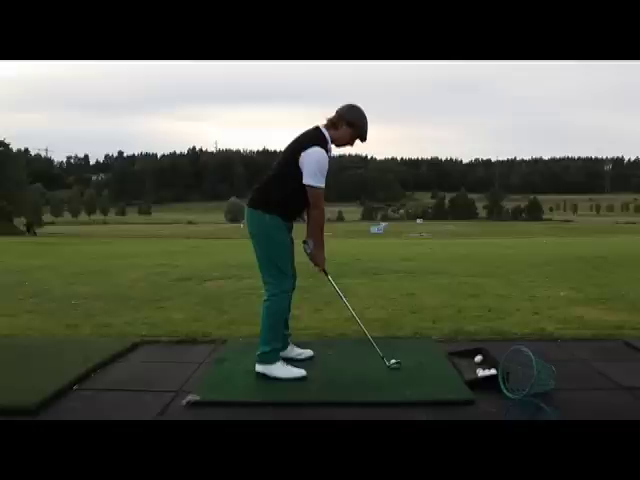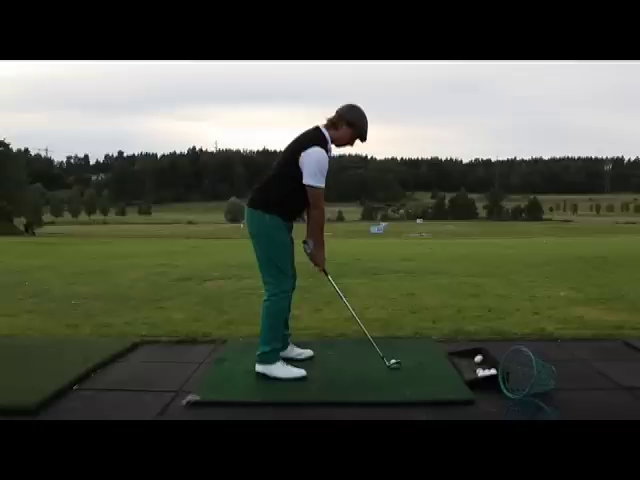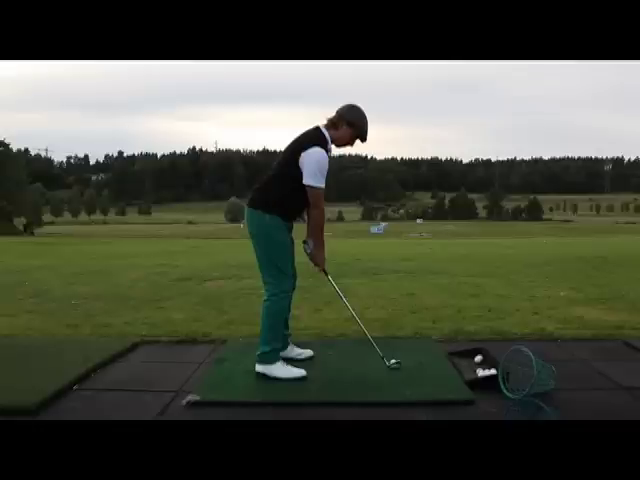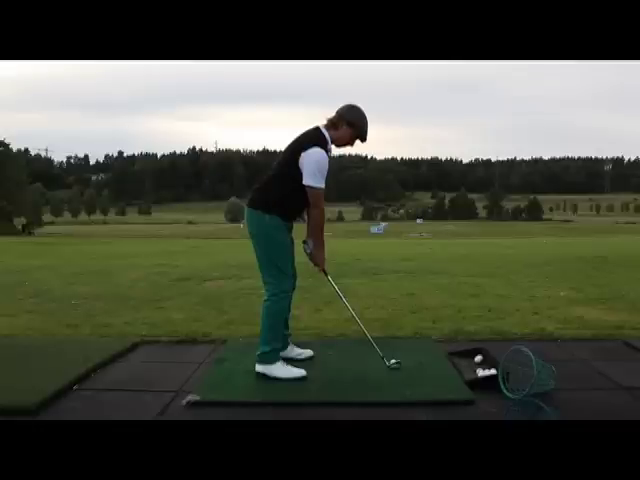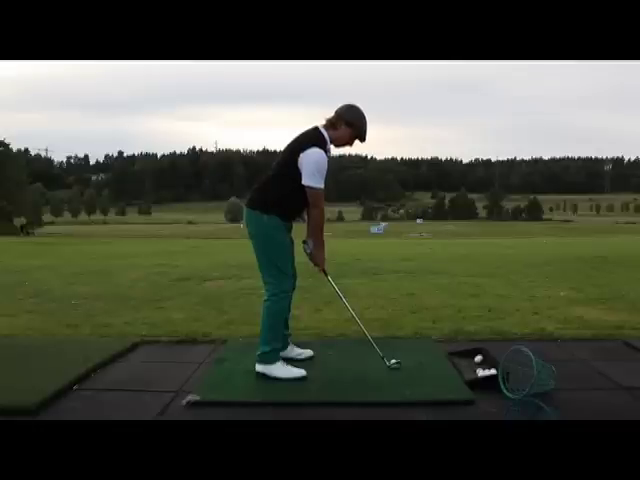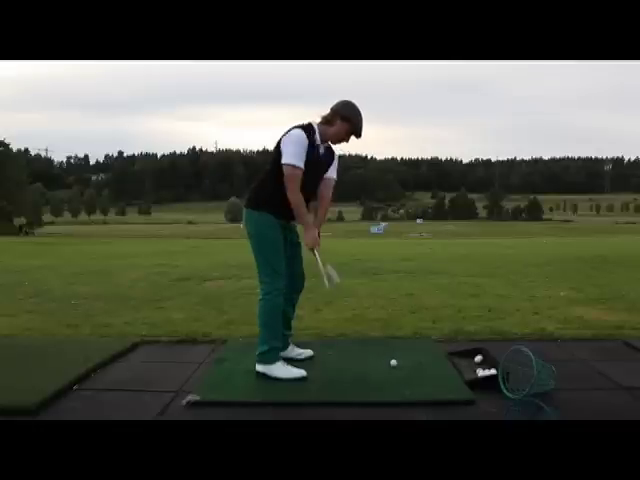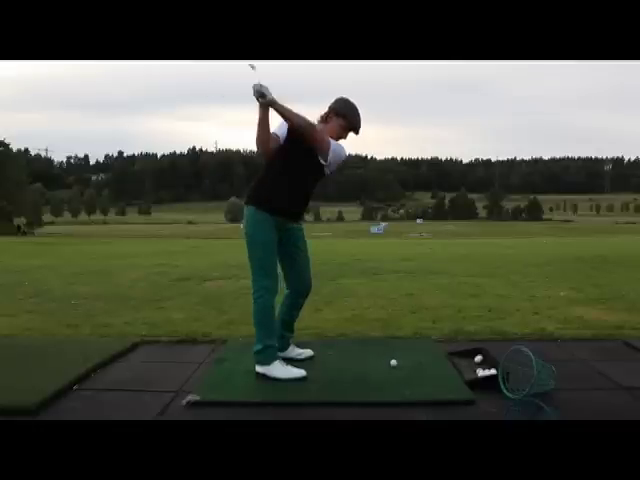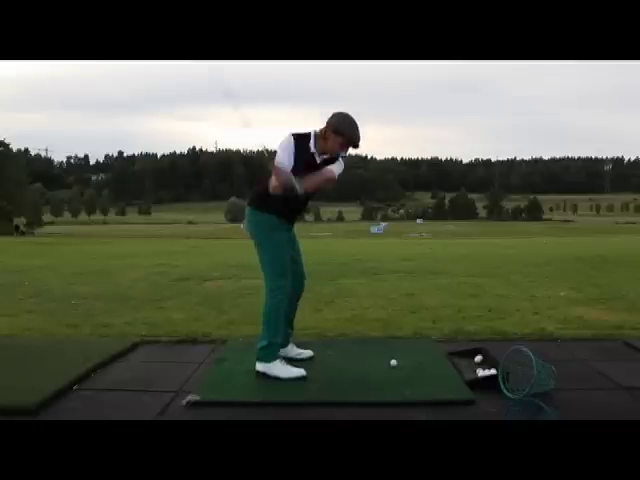
dt=0.3s
person 1, frame 1
left shoulder: (315, 141)
right shoulder: (317, 151)
left elbow: (310, 202)
right elbow: (316, 206)
left wrist: (309, 238)
right wrist: (318, 249)
left hip: (275, 217)
right hip: (267, 216)
left knee: (286, 282)
right knee: (279, 286)
left ankle: (280, 344)
right ankle: (267, 359)
person 1, frame 2
left shoulder: (315, 141)
right shoulder: (317, 151)
left elbow: (310, 201)
right elbow: (317, 205)
left wrist: (310, 238)
right wrist: (318, 248)
left hip: (275, 216)
right hip: (267, 217)
left knee: (287, 282)
right knee: (279, 286)
left ankle: (281, 344)
right ankle: (267, 359)
person 1, frame 3
left shoulder: (315, 141)
right shoulder: (317, 151)
left elbow: (311, 201)
right elbow: (317, 206)
left wrist: (310, 238)
right wrist: (319, 249)
left hip: (275, 217)
right hip: (267, 217)
left knee: (287, 282)
right knee: (279, 287)
left ankle: (281, 344)
right ankle: (267, 359)
person 1, frame 4
left shoulder: (315, 141)
right shoulder: (317, 151)
left elbow: (310, 202)
right elbow: (316, 206)
left wrist: (310, 238)
right wrist: (318, 248)
left hip: (275, 216)
right hip: (267, 216)
left knee: (287, 282)
right knee: (279, 287)
left ankle: (281, 344)
right ankle: (267, 359)
person 1, frame 5
left shoulder: (316, 143)
right shoulder: (315, 151)
left elbow: (313, 202)
right elbow: (316, 206)
left wrist: (310, 239)
right wrist: (319, 248)
left hip: (275, 217)
right hip: (265, 216)
left knee: (287, 282)
right knee: (279, 286)
left ankle: (281, 344)
right ankle: (267, 358)
person 1, frame 6
left shoulder: (330, 155)
right shoulder: (299, 136)
left elbow: (324, 195)
right elbow: (292, 188)
left wrist: (314, 229)
right wrist: (308, 228)
left hip: (283, 220)
right hip: (263, 215)
left knee: (294, 282)
right knee: (275, 286)
left ankle: (281, 343)
right ankle: (267, 358)
person 1, frame 7
left shoulder: (337, 152)
right shoulder: (290, 128)
left elbow: (307, 129)
right elbow: (264, 146)
left wrist: (273, 103)
right wrist: (264, 107)
left hip: (291, 222)
right hip: (261, 214)
left knee: (301, 286)
right knee: (266, 286)
left ankle: (281, 344)
right ankle: (266, 359)
person 1, frame 8
left shoulder: (335, 162)
right shoulder: (293, 142)
left elbow: (319, 180)
right elbow: (277, 181)
left wrist: (295, 184)
right wrist: (285, 183)
left hip: (283, 221)
right hip: (264, 217)
left knee: (295, 282)
right knee: (279, 284)
left ankle: (281, 344)
right ankle: (267, 357)
